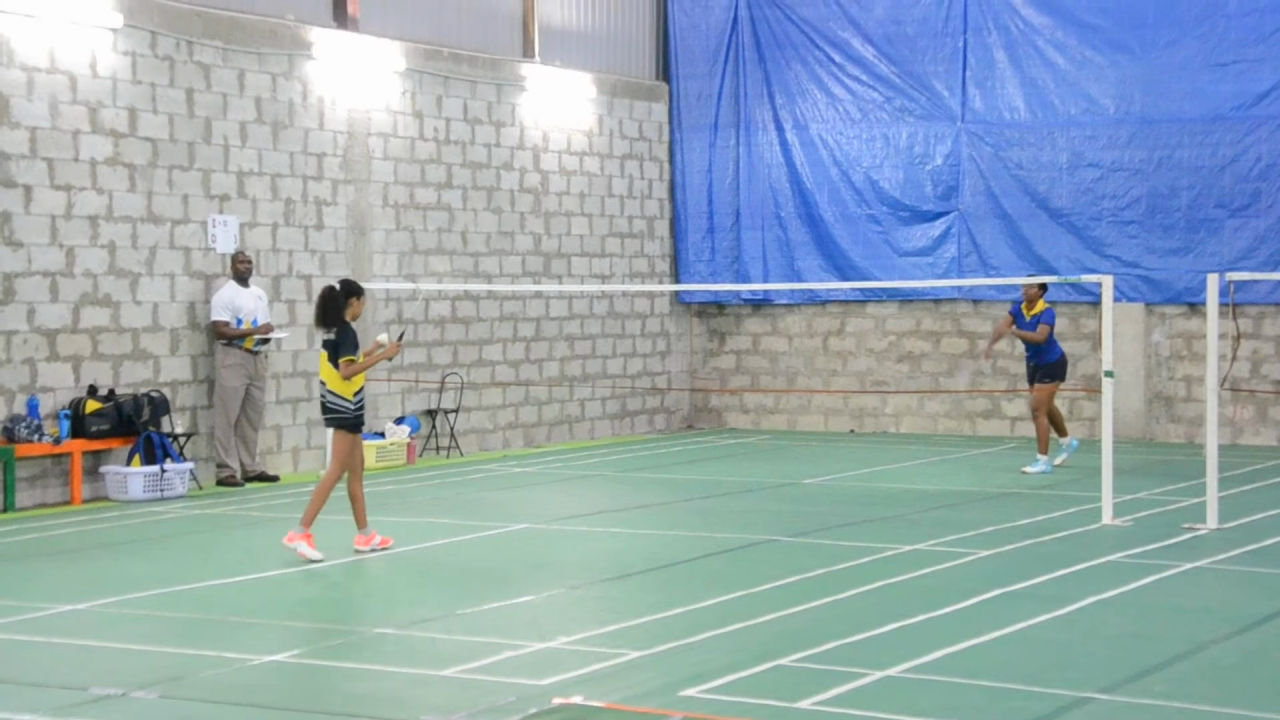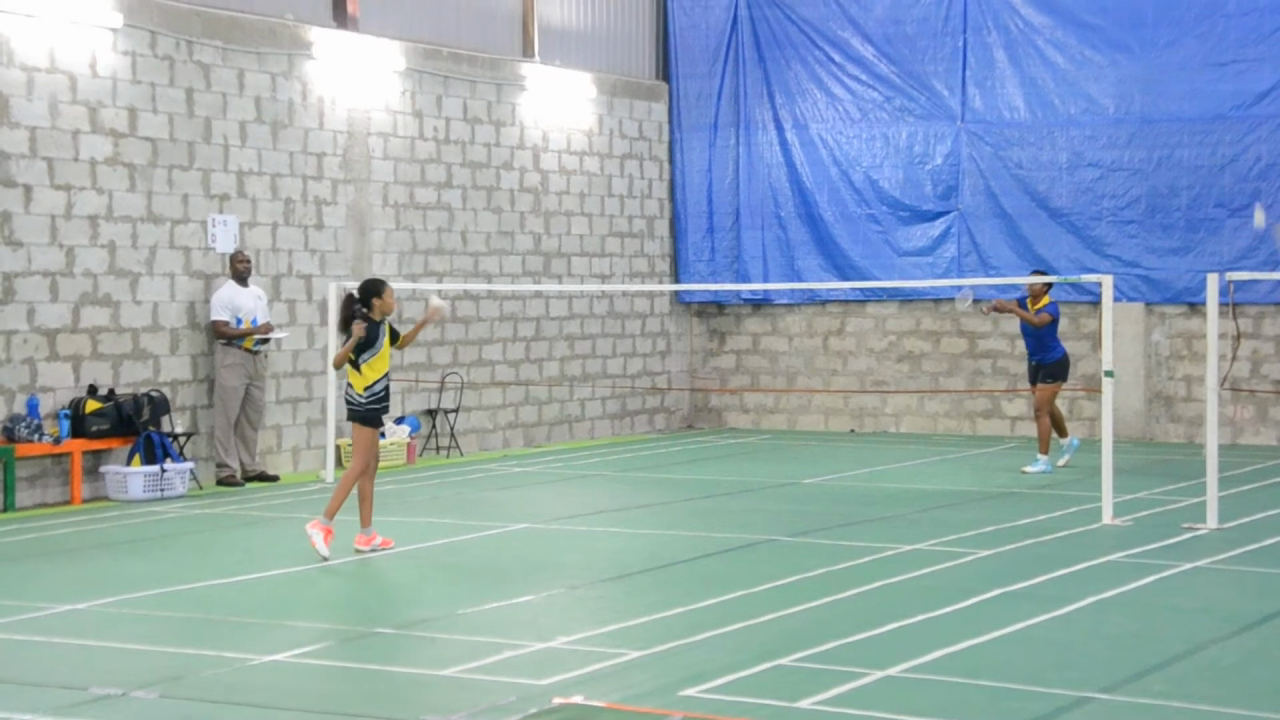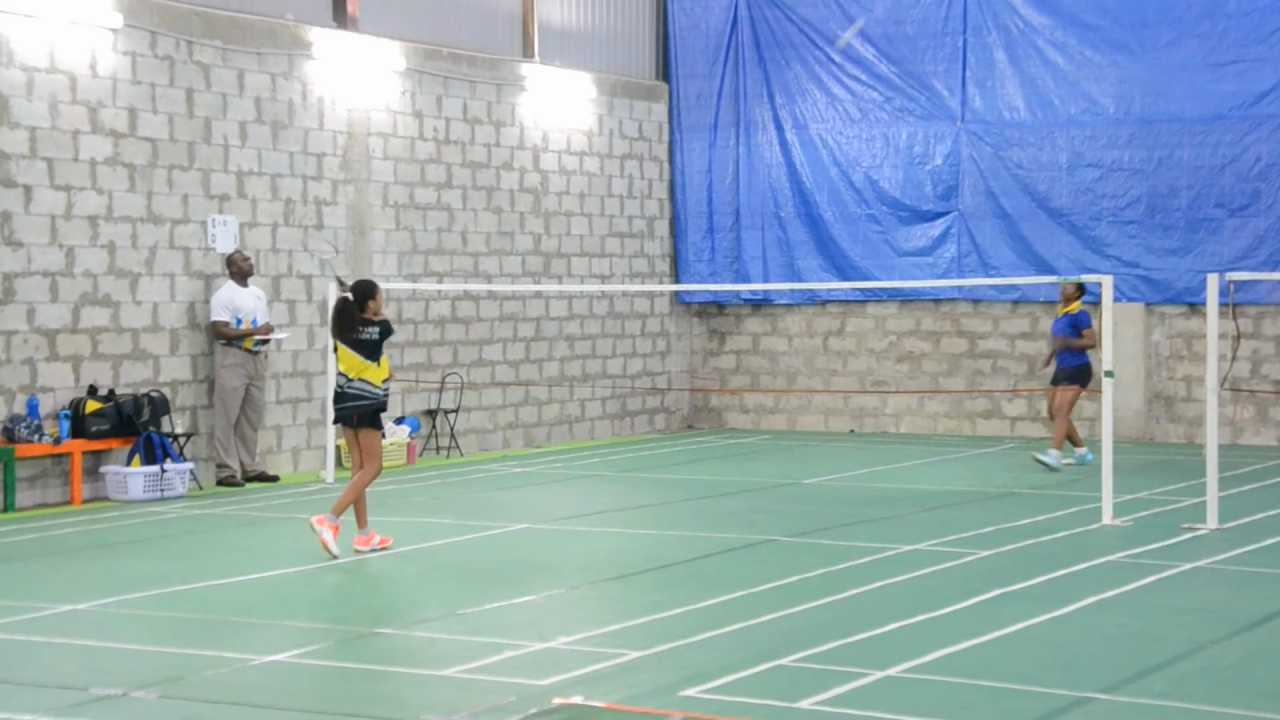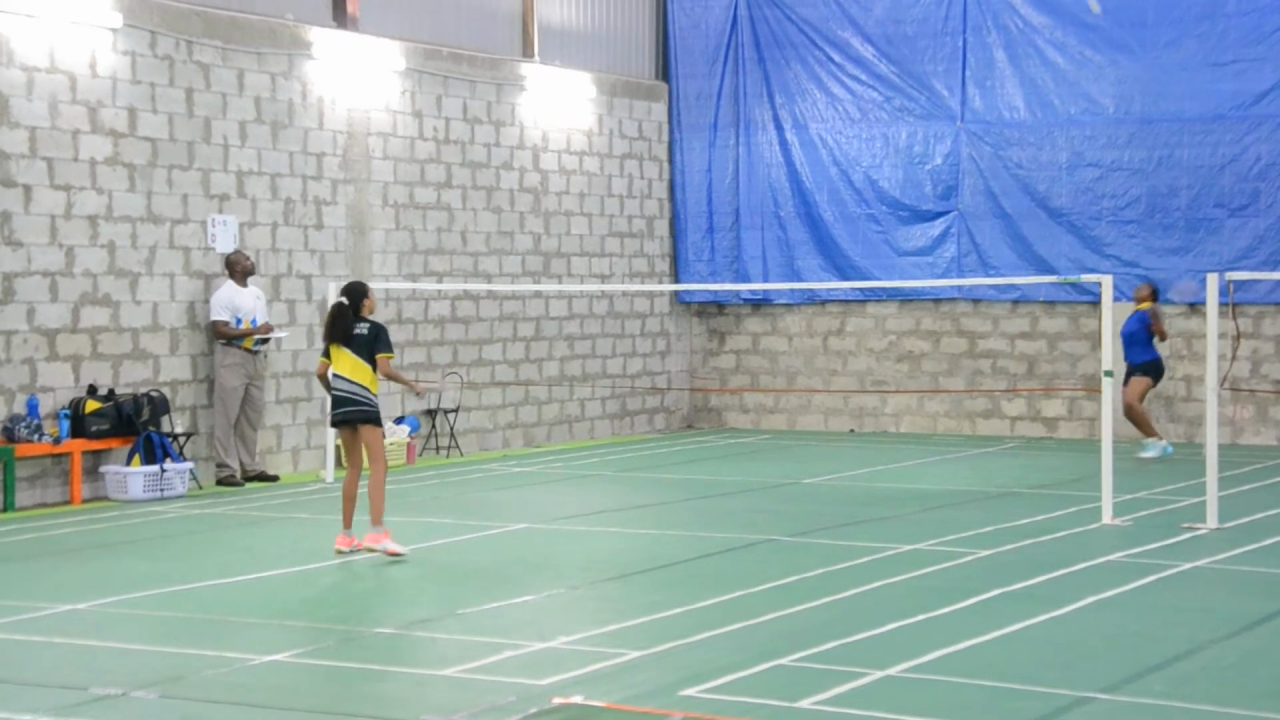
dt=0.7s
person 1, frame 1
left shoulder: (333, 330)
right shoulder: (346, 331)
right elbow: (346, 372)
left wrist: (368, 354)
right wrist: (381, 356)
left hip: (341, 406)
right hip: (345, 408)
left knee: (356, 469)
right knee: (336, 471)
left ankle: (364, 534)
right ankle: (300, 533)
person 1, frame 2
left shoulder: (383, 325)
right shoulder: (363, 327)
left elbow: (402, 342)
right elbow: (337, 363)
left wrist: (424, 322)
right wrist: (354, 339)
left hip: (373, 402)
right hip: (363, 404)
left knee: (370, 467)
right knee: (358, 466)
left ankle: (366, 535)
right ankle: (322, 524)
person 1, frame 3
left shoulder: (342, 328)
right shoulder: (381, 328)
left hip: (345, 401)
right hip: (365, 404)
left knee: (359, 468)
right knee: (371, 469)
left ankle: (364, 535)
right ankle: (329, 520)
person 1, frame 4
left shoulder: (338, 331)
right shoulder: (376, 329)
left elbow: (321, 371)
right elbow: (385, 369)
right wrist: (412, 385)
left hip: (341, 403)
right hip: (363, 403)
left knee: (353, 467)
right knee: (378, 466)
left ankle: (346, 536)
right ankle: (377, 533)
person 2, frame 1
left shoulder: (260, 294)
right shoulder: (224, 295)
right elbow: (220, 331)
left wrist: (267, 333)
right wrist: (253, 331)
left hip: (257, 357)
right hip: (232, 358)
left knee: (253, 416)
right knee: (228, 417)
left ankle: (251, 468)
right ankle: (226, 471)
person 2, frame 2
left shoulder: (259, 293)
right shoulder: (224, 294)
right elbow: (219, 331)
left wrist: (267, 332)
right wrist: (253, 331)
left hip: (257, 357)
right hip: (232, 357)
left knee: (253, 415)
right knee: (228, 416)
left ankle: (251, 467)
right ankle: (226, 471)
person 2, frame 3
left shoulder: (259, 294)
right shoulder: (224, 295)
right elbow: (220, 332)
left wrist: (267, 333)
right wrist: (254, 332)
left hip: (257, 357)
right hip: (233, 358)
left knee: (253, 416)
right knee: (228, 417)
left ankle: (251, 467)
right ankle: (226, 471)
person 2, frame 4
left shoulder: (257, 293)
right shoulder: (224, 295)
right elbow: (219, 331)
left wrist: (267, 332)
right wrist: (253, 331)
left hip: (256, 357)
right hip: (232, 358)
left knee: (252, 415)
right knee: (228, 416)
left ankle: (251, 467)
right ankle: (225, 471)
person 3, frame 1
left shoulder: (1047, 312)
right shoulder: (1018, 308)
left elbow: (1040, 337)
right elbow: (1002, 326)
left wrist: (1013, 331)
right wrist: (990, 344)
left hip: (1052, 364)
right hip: (1033, 363)
left knee: (1038, 410)
right knee: (1047, 407)
left ankle: (1043, 461)
right ankle: (1067, 442)
person 3, frame 2
left shoulder: (1051, 307)
right shoulder: (1024, 303)
left elbow: (1037, 322)
right elbow: (1007, 307)
left wrist: (1012, 308)
right wrist: (993, 307)
left hip: (1054, 362)
right hip: (1035, 362)
left knee: (1040, 410)
right knee: (1048, 407)
left ankle: (1043, 461)
right ankle: (1068, 441)
person 3, frame 3
left shoulder: (1080, 315)
right shoulder: (1061, 312)
left elbow: (1091, 342)
left wrist: (1066, 344)
right wrist: (1051, 356)
left hip: (1077, 369)
right hip: (1062, 368)
left knee: (1060, 411)
right knee: (1054, 413)
left ankle: (1053, 454)
right ankle: (1082, 452)
person 3, frame 4
left shoulder: (1147, 312)
right shoulder: (1136, 313)
left elbow: (1162, 336)
left wrist: (1156, 318)
left hip: (1148, 366)
right hip: (1134, 366)
left knee: (1131, 401)
right knee: (1130, 410)
left ankle: (1153, 442)
right ankle: (1162, 445)
